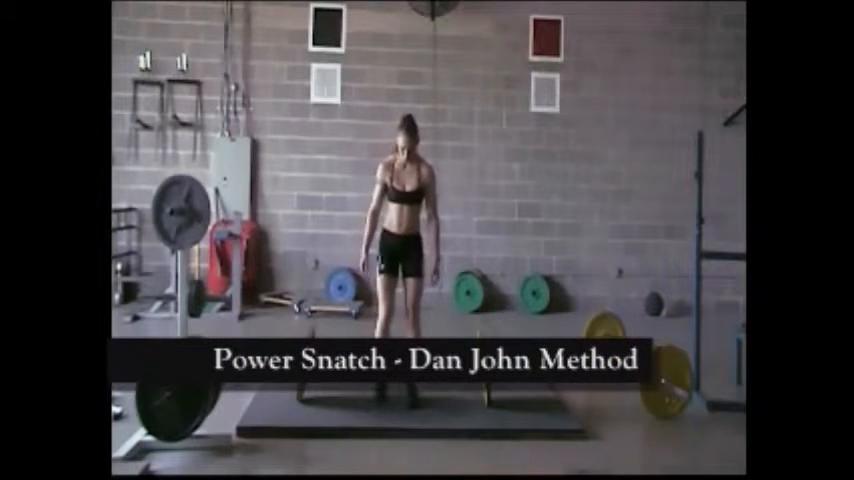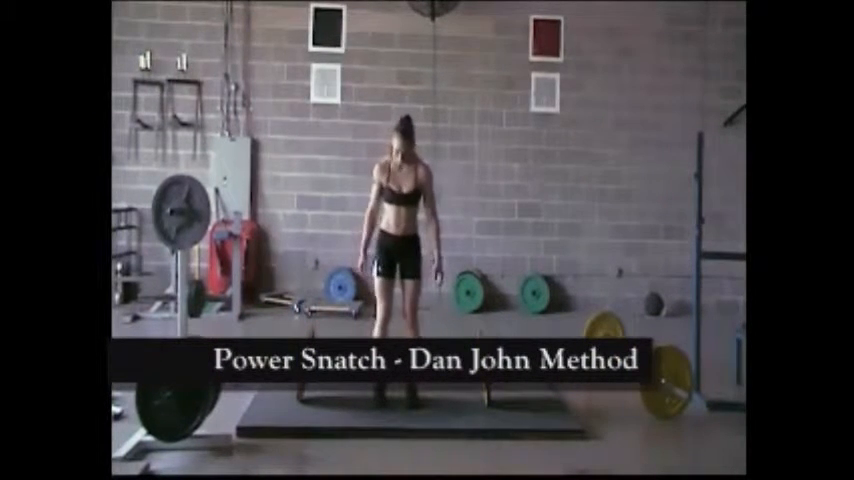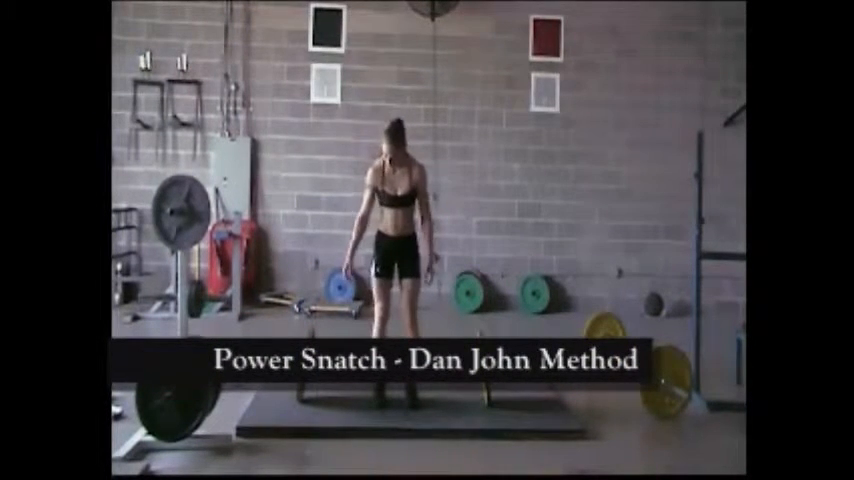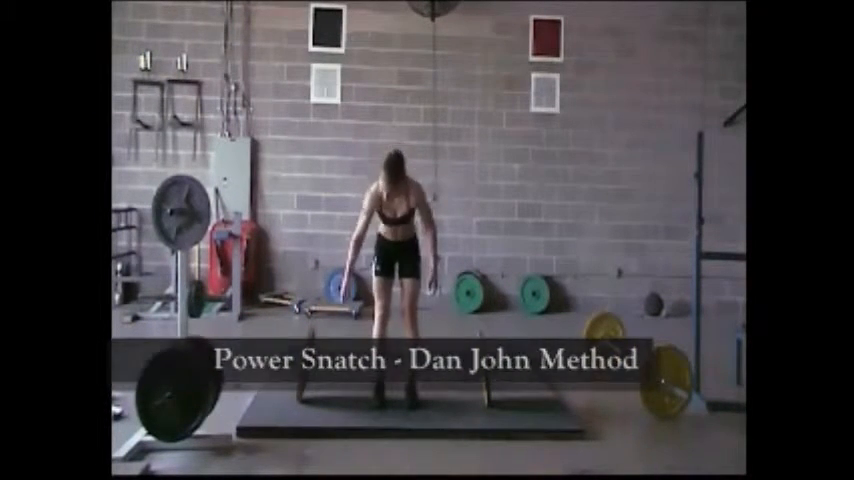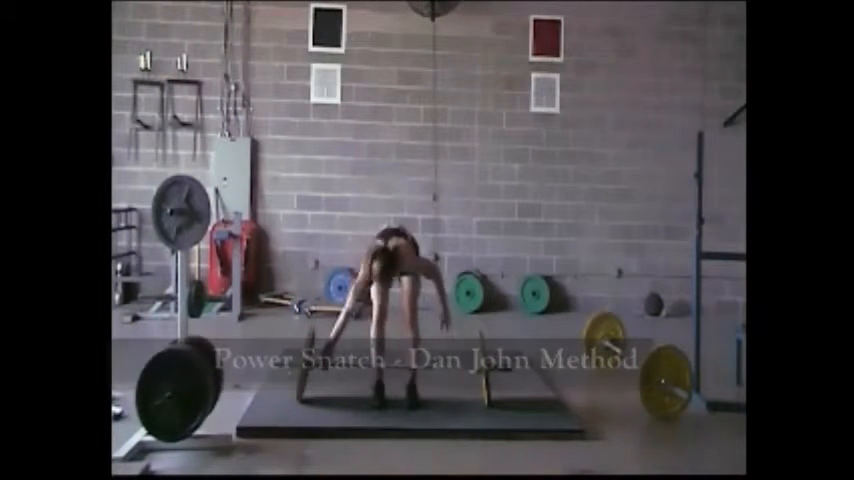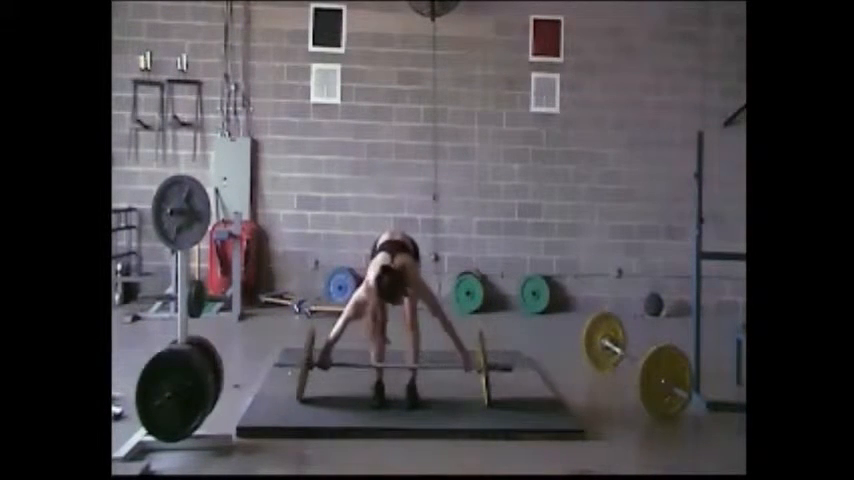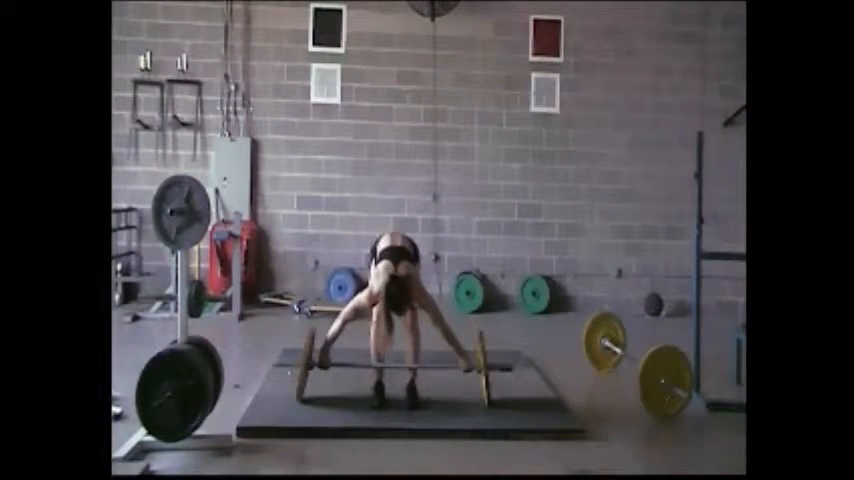
dt=0.4s
person 1, frame 1
left shoulder: (426, 171)
right shoulder: (385, 167)
left elbow: (432, 215)
right elbow: (374, 210)
left wrist: (436, 255)
right wrist: (365, 247)
left hip: (413, 244)
right hip: (388, 242)
left knee: (412, 314)
right knee: (385, 313)
left ankle: (411, 379)
person 1, frame 2
left shoulder: (423, 172)
right shoulder: (381, 168)
left elbow: (431, 215)
right elbow: (372, 211)
left wrist: (437, 254)
right wrist: (362, 249)
left hip: (410, 245)
right hip: (385, 243)
left knee: (411, 316)
right knee: (383, 314)
left ankle: (411, 381)
right ankle: (379, 378)
person 1, frame 3
left shoulder: (417, 171)
right shoulder: (375, 171)
left elbow: (425, 215)
right elbow: (363, 215)
left wrist: (430, 254)
right wrist: (350, 253)
left hip: (409, 245)
right hip: (383, 244)
left knee: (410, 316)
right knee: (381, 314)
left ankle: (411, 380)
right ankle: (378, 378)
person 1, frame 4
left shoulder: (415, 192)
right shoulder: (373, 194)
left elbow: (429, 227)
right elbow: (358, 236)
left wrist: (433, 265)
right wrist: (347, 275)
left hip: (409, 247)
right hip: (384, 246)
left knee: (410, 314)
right knee: (381, 312)
left ankle: (411, 379)
right ankle: (378, 378)
person 1, frame 5
left shoulder: (409, 261)
right shoulder: (367, 270)
left elbow: (435, 272)
right elbow: (348, 309)
left wrist: (445, 308)
right wrist: (330, 344)
left hip: (405, 251)
left knee: (410, 316)
right knee: (378, 314)
left ankle: (412, 382)
right ankle: (378, 381)
person 1, frame 6
left shoulder: (412, 280)
right shoulder: (370, 285)
left elbow: (439, 315)
right elbow: (345, 318)
left wrist: (462, 351)
right wrist: (326, 351)
left knee: (411, 320)
right knee: (378, 319)
left ankle: (412, 383)
right ankle: (378, 382)
person 1, frame 7
left shoulder: (417, 292)
right shoulder: (374, 292)
left elbow: (441, 326)
right elbow: (342, 318)
left wrist: (462, 356)
right wrist: (324, 351)
left knee: (411, 322)
right knee: (377, 321)
left ankle: (412, 383)
right ankle: (378, 383)
